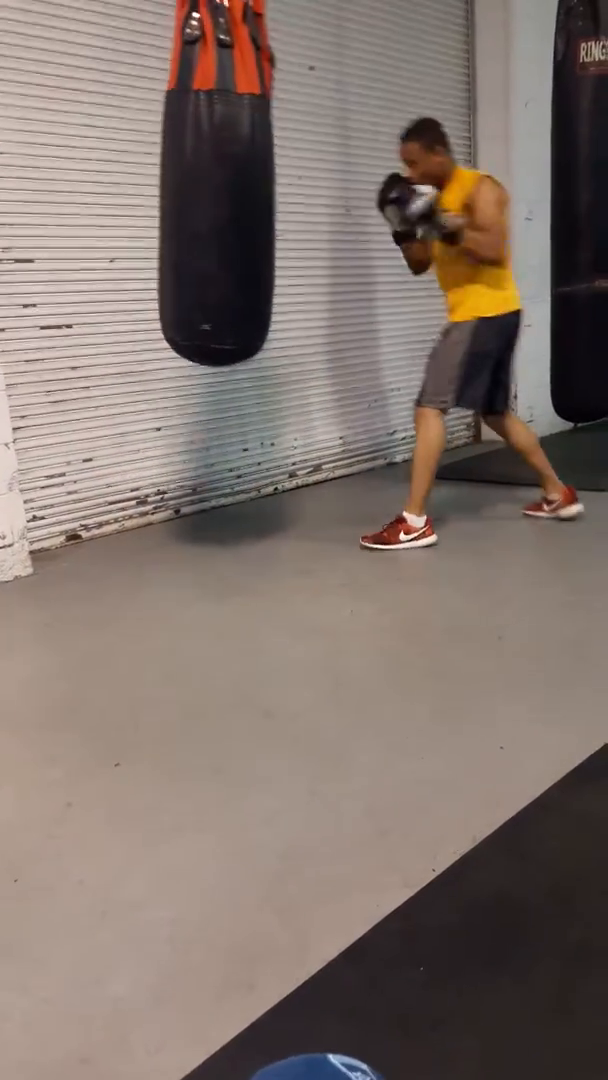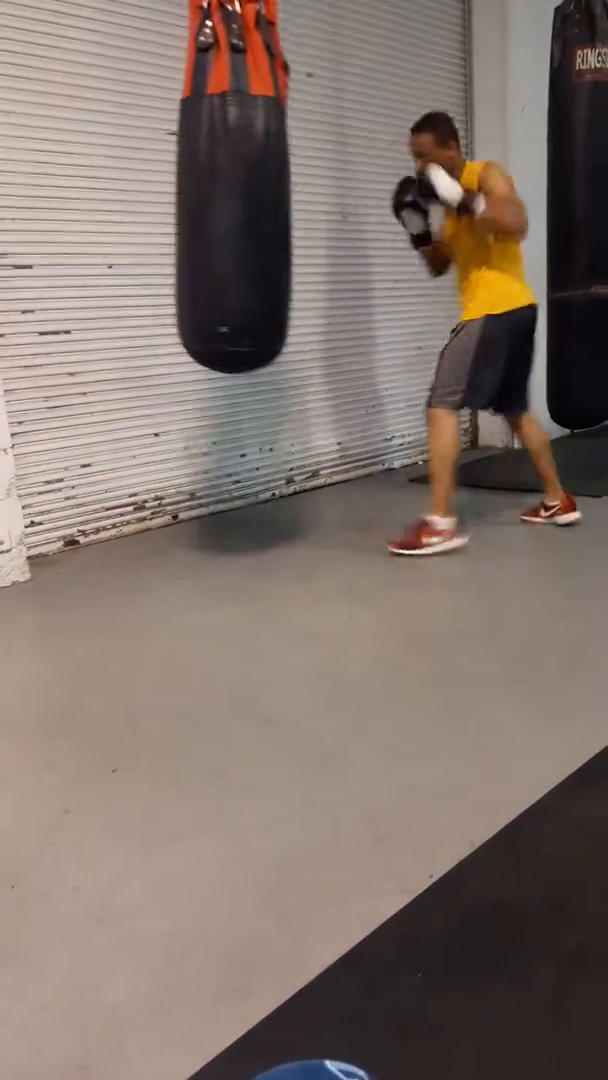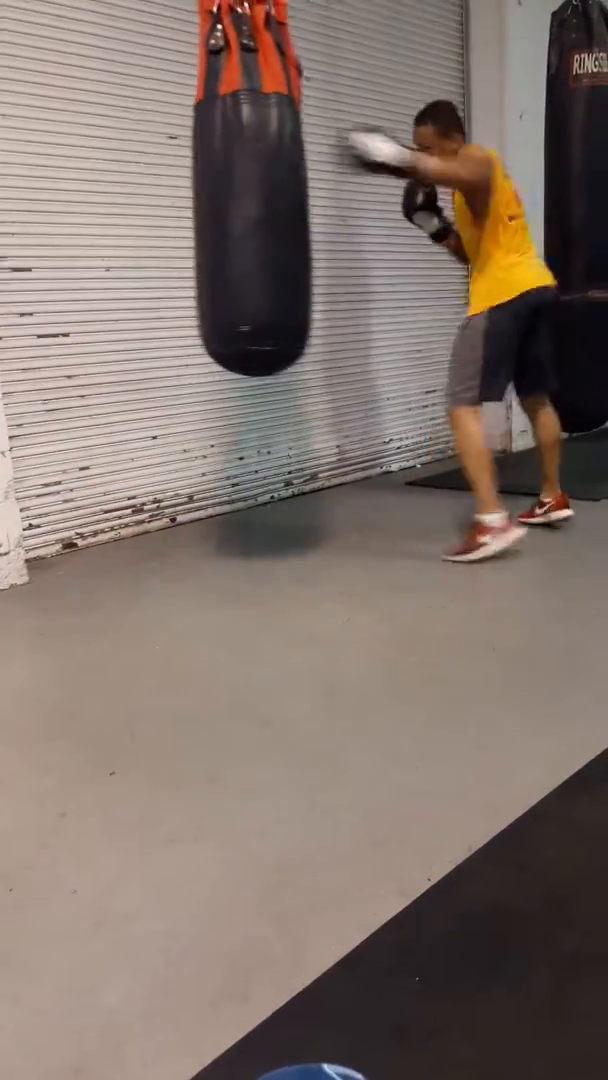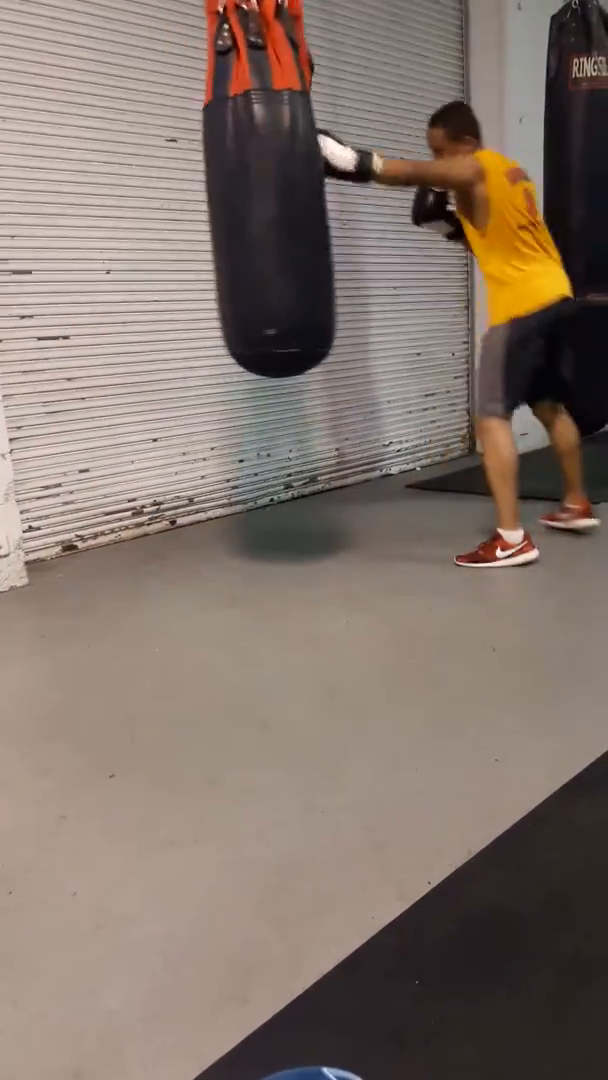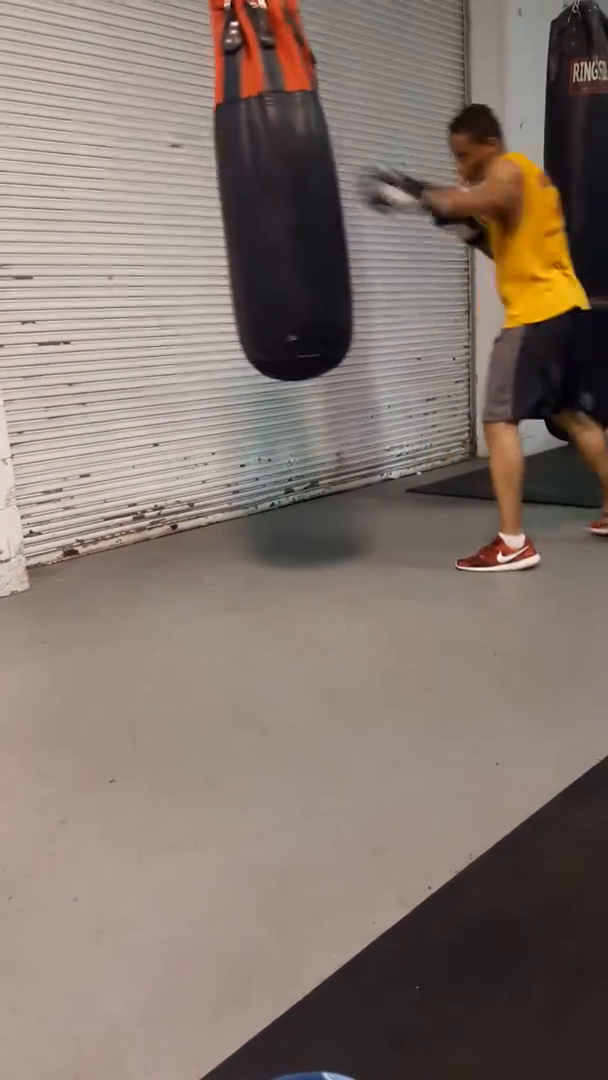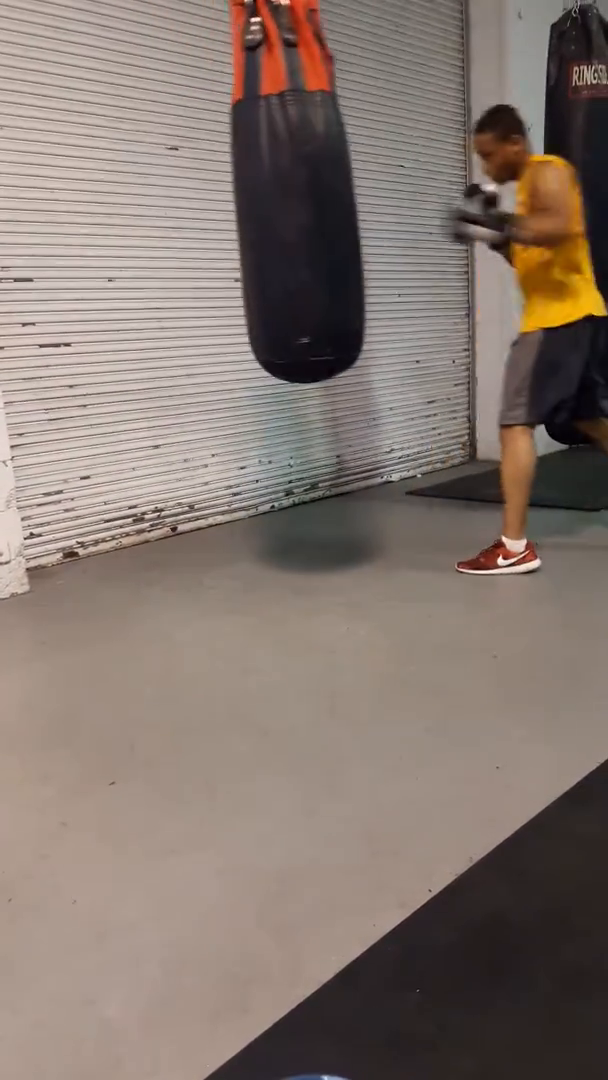
dt=0.1s
person 1, frame 1
left shoulder: (481, 188)
right shoulder: (440, 199)
left elbow: (496, 252)
right elbow: (417, 265)
left wrist: (446, 227)
right wrist: (403, 226)
left hip: (485, 315)
right hip: (480, 316)
left knee: (429, 408)
right knee: (496, 412)
left ankle: (414, 520)
right ankle: (558, 494)
person 1, frame 2
left shoulder: (487, 175)
right shoulder: (449, 197)
left elbow: (516, 224)
right elbow: (438, 265)
left wrist: (461, 198)
right wrist: (416, 226)
left hip: (498, 309)
right hip: (505, 311)
left knee: (441, 407)
right knee: (515, 410)
left ankle: (439, 523)
right ankle: (558, 501)
person 1, frame 3
left shoulder: (477, 162)
right shoulder: (479, 171)
left elbow: (459, 174)
right elbow: (471, 253)
left wrist: (399, 157)
right wrist: (436, 225)
left hip: (504, 298)
right hip: (536, 290)
left knee: (463, 408)
right knee: (536, 398)
left ankle: (492, 523)
right ankle: (554, 497)
person 1, frame 4
left shoulder: (473, 170)
right shoulder: (511, 173)
left elbow: (414, 172)
left wrist: (357, 162)
right wrist: (451, 223)
left hip: (521, 308)
right hip: (552, 298)
left knee: (491, 418)
right knee: (550, 405)
left ankle: (512, 539)
right ankle: (577, 504)
person 1, frame 5
left shoulder: (507, 170)
right shoulder: (527, 176)
left elbow: (473, 201)
left wrist: (418, 195)
right wrist: (481, 232)
left hip: (537, 312)
right hip: (565, 308)
left knee: (499, 420)
right knee: (570, 414)
left ankle: (513, 542)
person 1, frame 6
left shoulder: (550, 173)
right shoulder: (536, 182)
left elbow: (560, 229)
left wrist: (500, 224)
right wrist: (501, 237)
left hip: (557, 318)
left knee: (515, 424)
left ankle: (515, 546)
